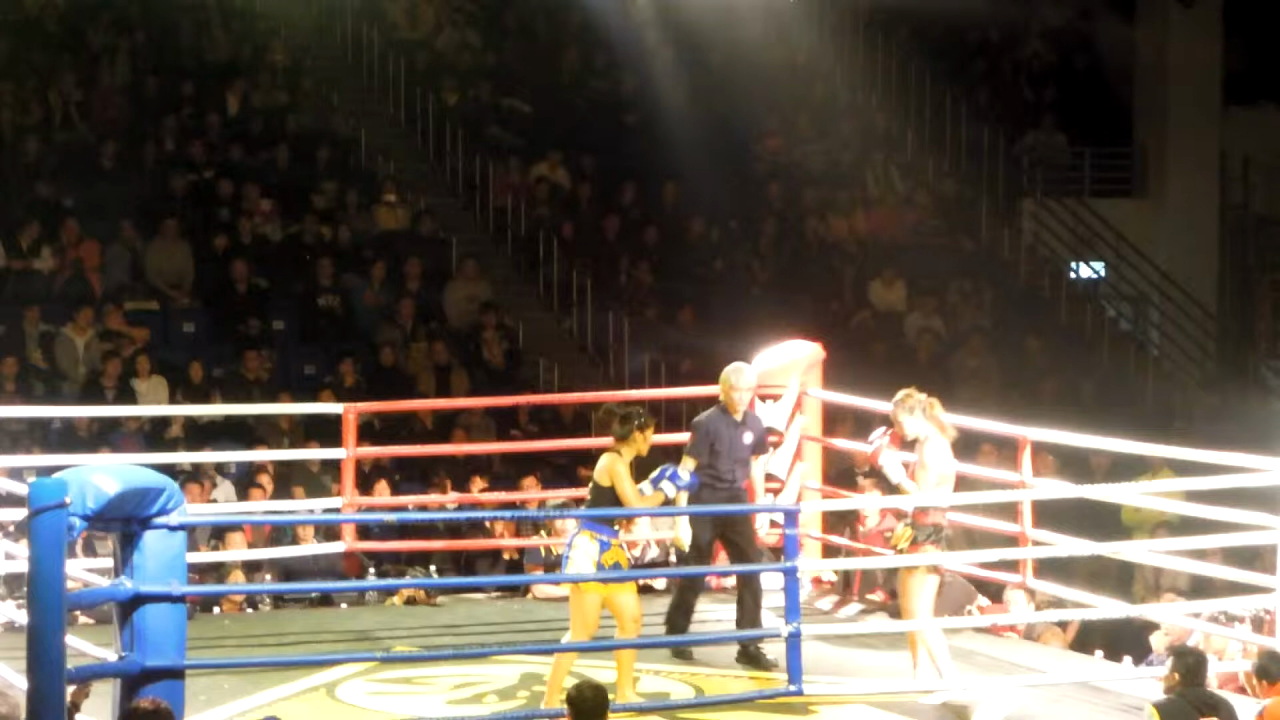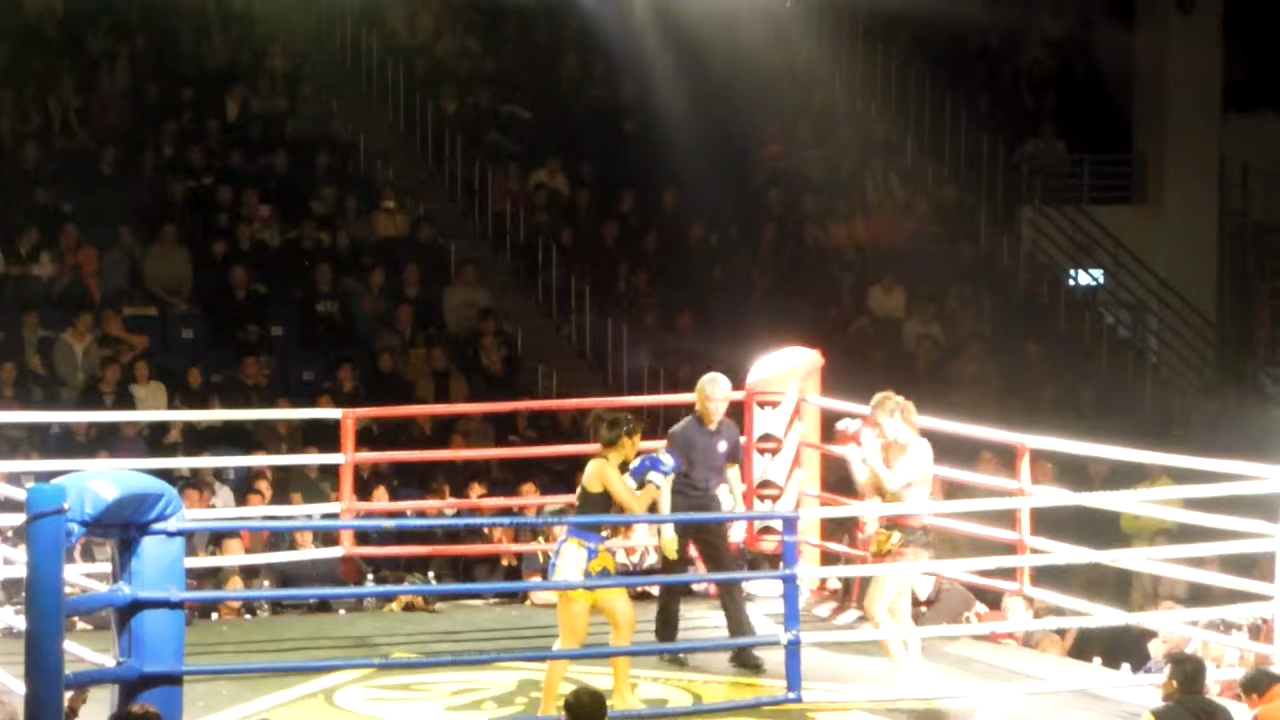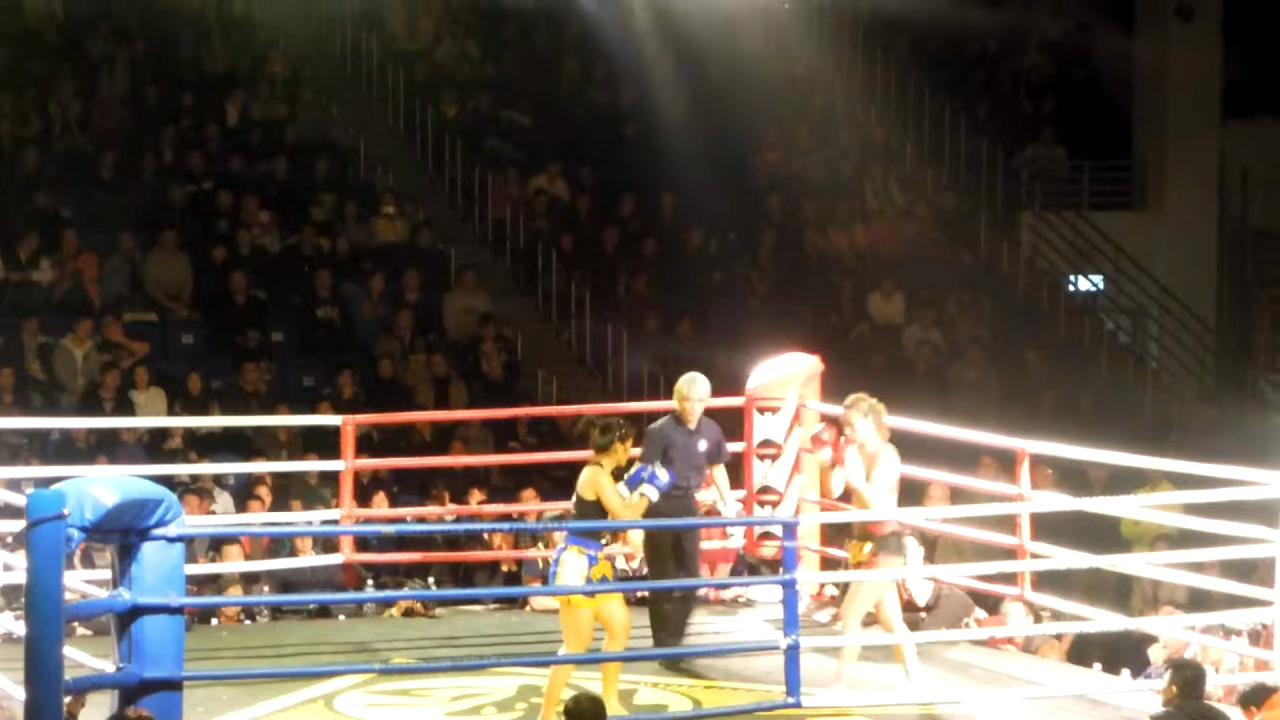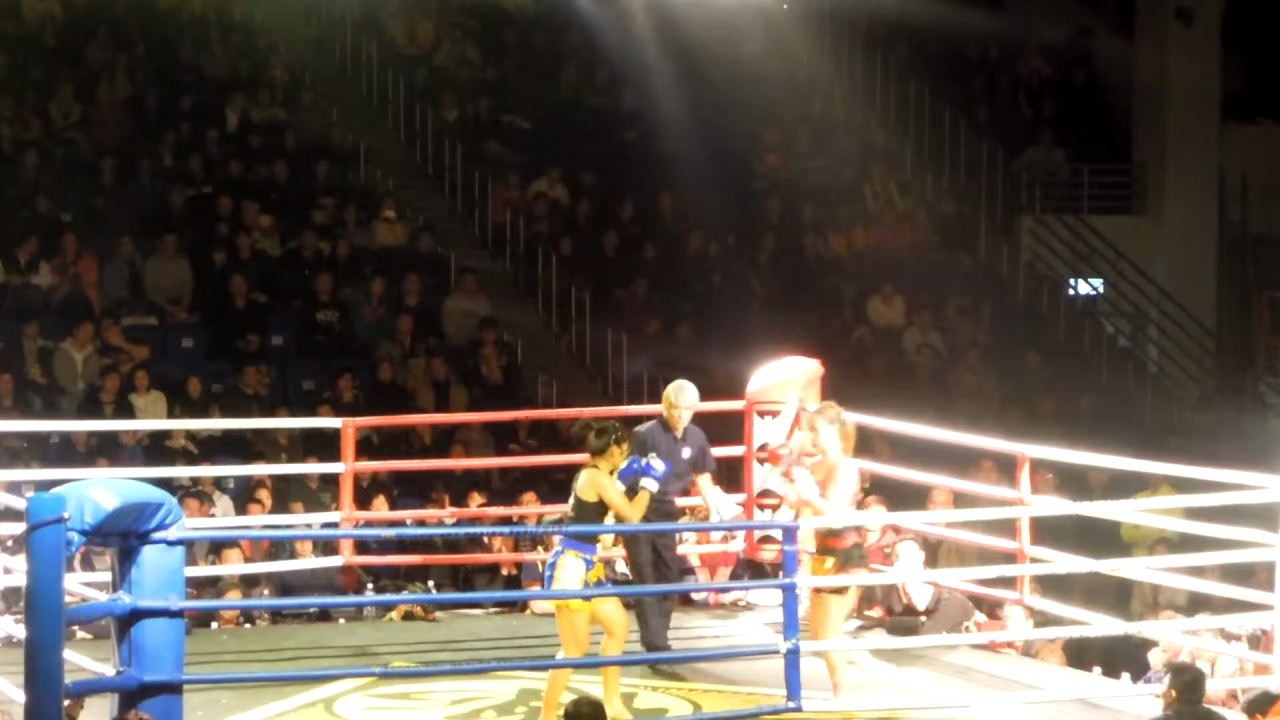
dt=0.2s
person 1, frame 1
left shoulder: (754, 423)
right shoulder: (707, 422)
right elbow: (686, 469)
left wrist: (761, 501)
right wrist: (682, 517)
left hip: (735, 500)
right hip: (705, 500)
left knee: (750, 571)
right knee: (695, 573)
left ankle: (749, 647)
right ankle: (676, 635)
person 1, frame 2
left shoulder: (729, 431)
right shoulder: (682, 432)
right elbow: (666, 479)
left wrist: (739, 506)
right wrist: (666, 526)
left hip: (707, 507)
right hip: (679, 507)
left knee: (729, 574)
right knee: (673, 578)
left ankle: (741, 648)
right ankle: (668, 644)
person 1, frame 3
left shoulder: (711, 430)
right shoulder: (660, 430)
left elbow: (717, 468)
left wrist: (729, 504)
left hip: (687, 507)
right hip: (659, 508)
left knee: (690, 577)
right knee: (664, 580)
left ankle: (672, 643)
right ankle: (666, 649)
person 1, frame 4
left shoulder: (696, 438)
right shoulder: (645, 435)
left elbow: (701, 477)
left wrist: (715, 512)
left hip: (665, 512)
left knee: (667, 579)
right knee: (645, 581)
left ankle: (661, 648)
right ankle: (655, 651)
person 2, frame 1
left shoulder: (619, 462)
right shoulder: (614, 461)
right elbow: (636, 507)
left wrist: (653, 485)
right wrist: (669, 487)
left hip: (607, 547)
right hip: (590, 548)
left knee: (631, 618)
right knee: (582, 631)
left ankle: (624, 691)
right ankle: (550, 701)
person 2, frame 2
left shoulder: (604, 466)
right shoulder: (603, 467)
right elbow: (636, 508)
left wrist: (634, 476)
right wrist: (657, 476)
left hip: (594, 553)
right hip: (577, 555)
left knee: (624, 619)
right knee: (572, 639)
left ankle: (622, 694)
right ankle: (546, 709)
person 2, frame 3
left shoulder: (596, 473)
right shoulder: (597, 474)
right elbow: (626, 518)
left wrist: (629, 486)
right wrist: (651, 489)
left hip: (590, 560)
right hip: (576, 561)
left knee: (619, 627)
right knee: (576, 645)
person 2, frame 4
left shoulder: (592, 475)
right shoulder: (595, 477)
right elbow: (631, 516)
left wrist: (623, 479)
right wrist: (649, 482)
left hip: (586, 564)
right hip: (572, 565)
left knee: (618, 626)
right knee: (575, 650)
person 3, frame 1
left shoulder: (935, 447)
right shoulder: (923, 445)
left elbow: (919, 493)
right elbow: (912, 487)
left wrist: (892, 467)
right wrist: (890, 455)
left hip: (929, 533)
right hip: (917, 531)
left knee: (919, 616)
right knee: (910, 613)
left ankle: (950, 681)
right ankle: (919, 677)
person 3, frame 2
left shoulder: (919, 449)
right shoulder: (888, 447)
left elbow: (890, 484)
right elbow: (865, 486)
left wrist: (871, 455)
right wrist: (852, 451)
left hip: (911, 538)
right hip: (890, 535)
left knee: (875, 608)
right knee: (897, 616)
person 3, frame 3
left shoulder: (886, 455)
right shoulder: (853, 453)
left elbow: (875, 501)
left wrist: (856, 478)
right wrist: (828, 461)
left hip: (884, 543)
right hip: (867, 542)
left knee: (849, 616)
right knee: (891, 622)
left ankle: (842, 688)
right ankle: (915, 684)
person 3, frame 4
left shoulder: (844, 468)
right shoulder: (818, 464)
left elbow: (827, 511)
right elbow: (799, 505)
left wrist: (807, 489)
right wrist: (795, 477)
left hip: (844, 554)
right hip: (825, 552)
left knee: (825, 633)
right knee: (821, 631)
left ankle: (841, 698)
